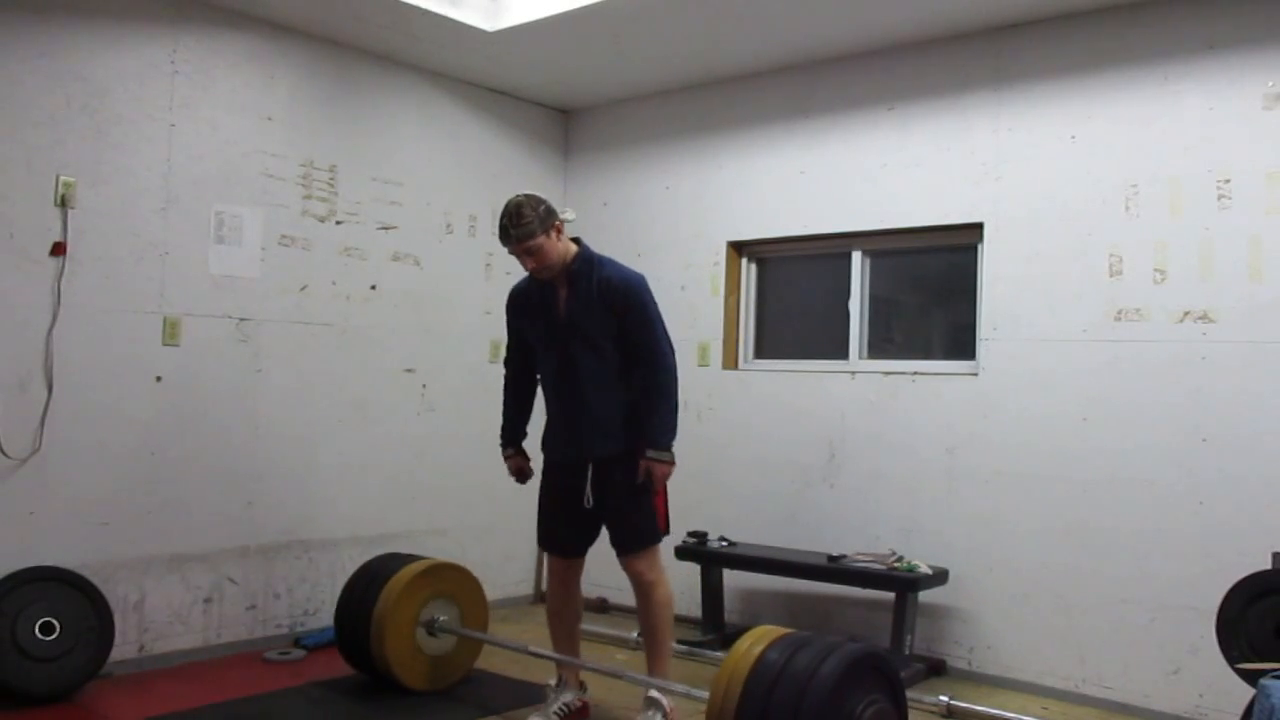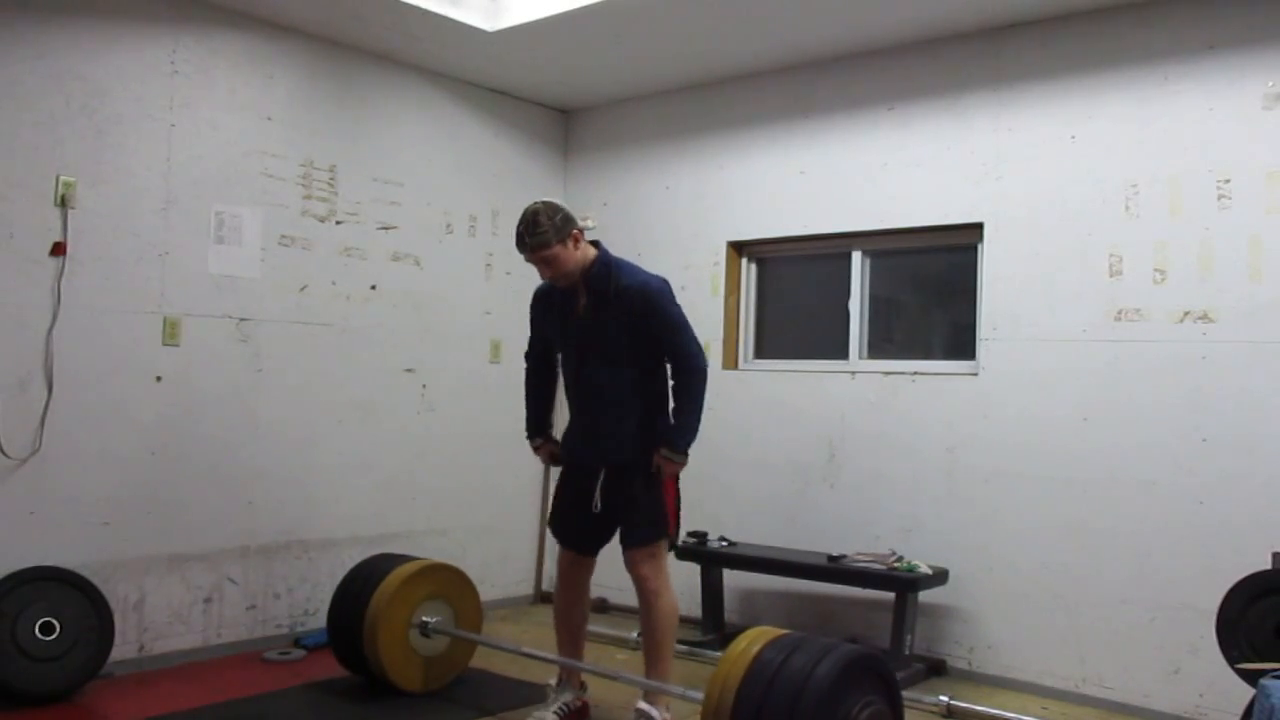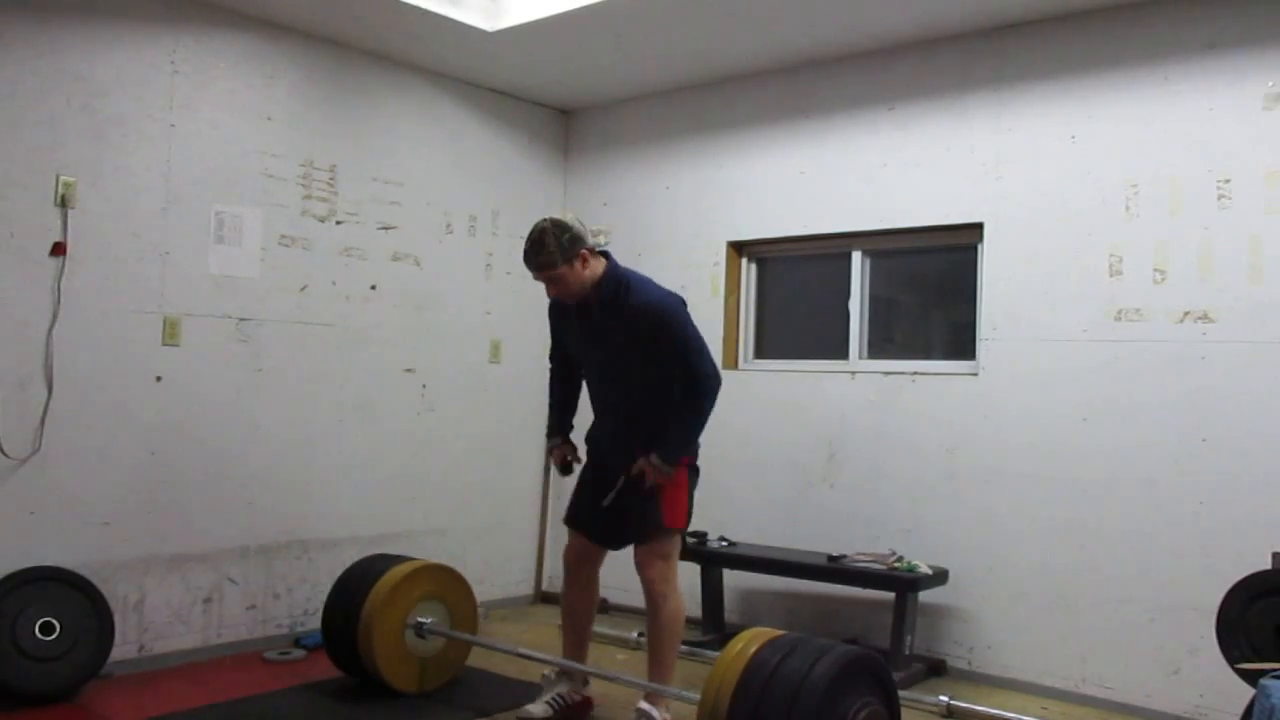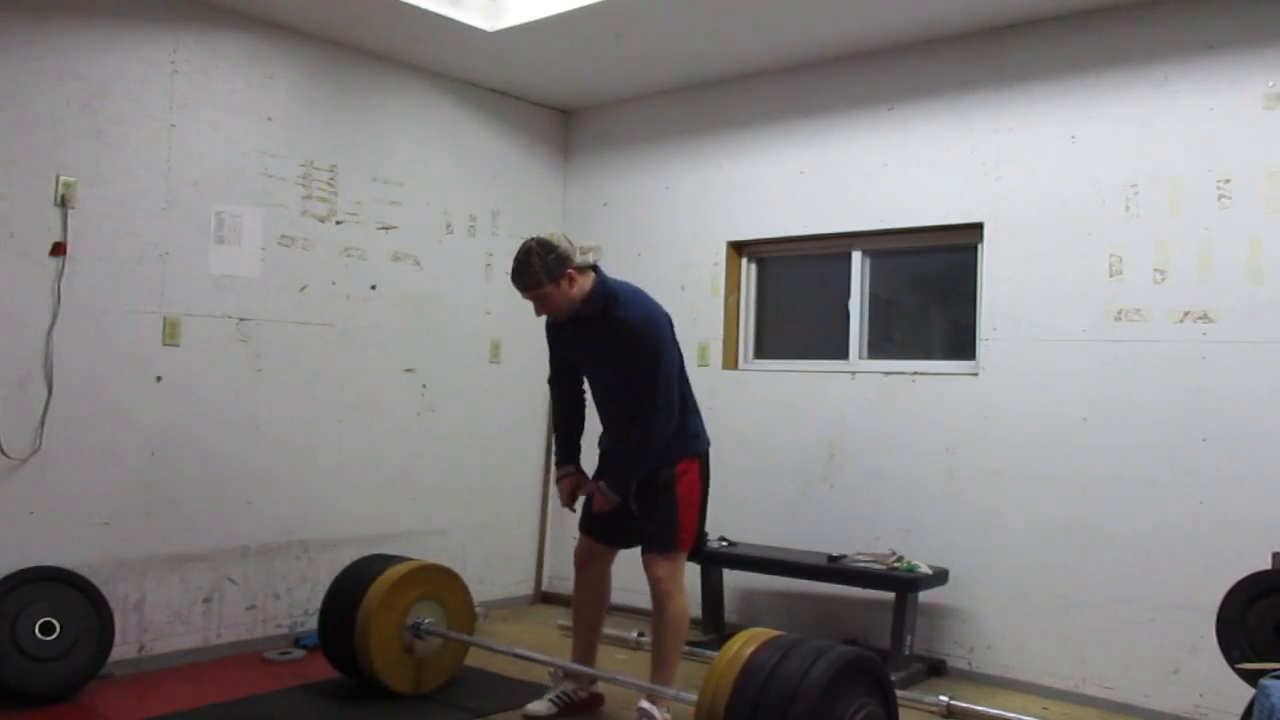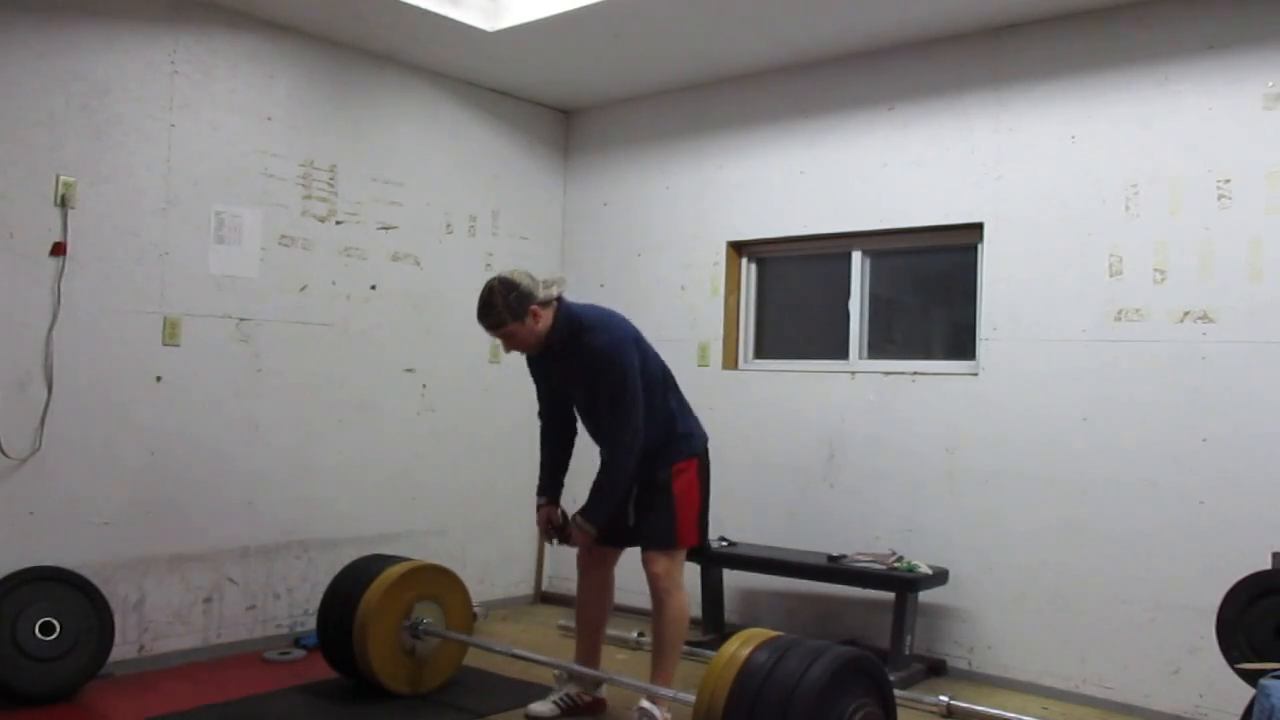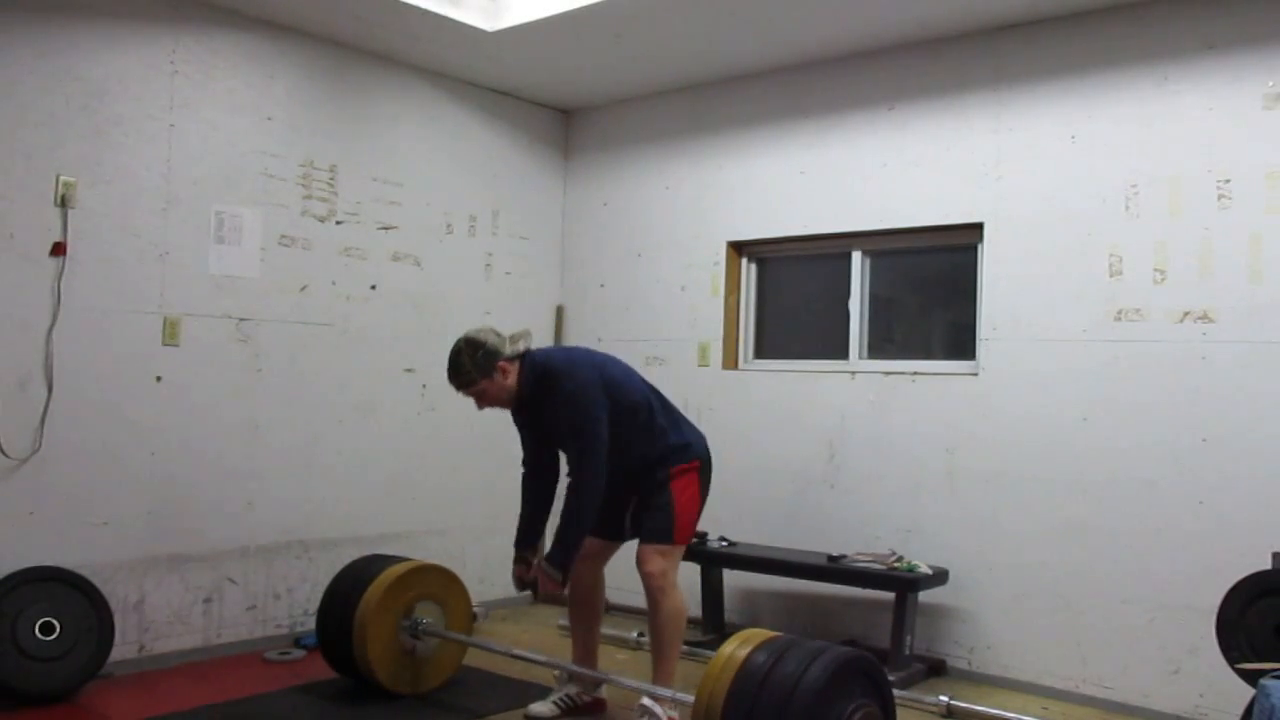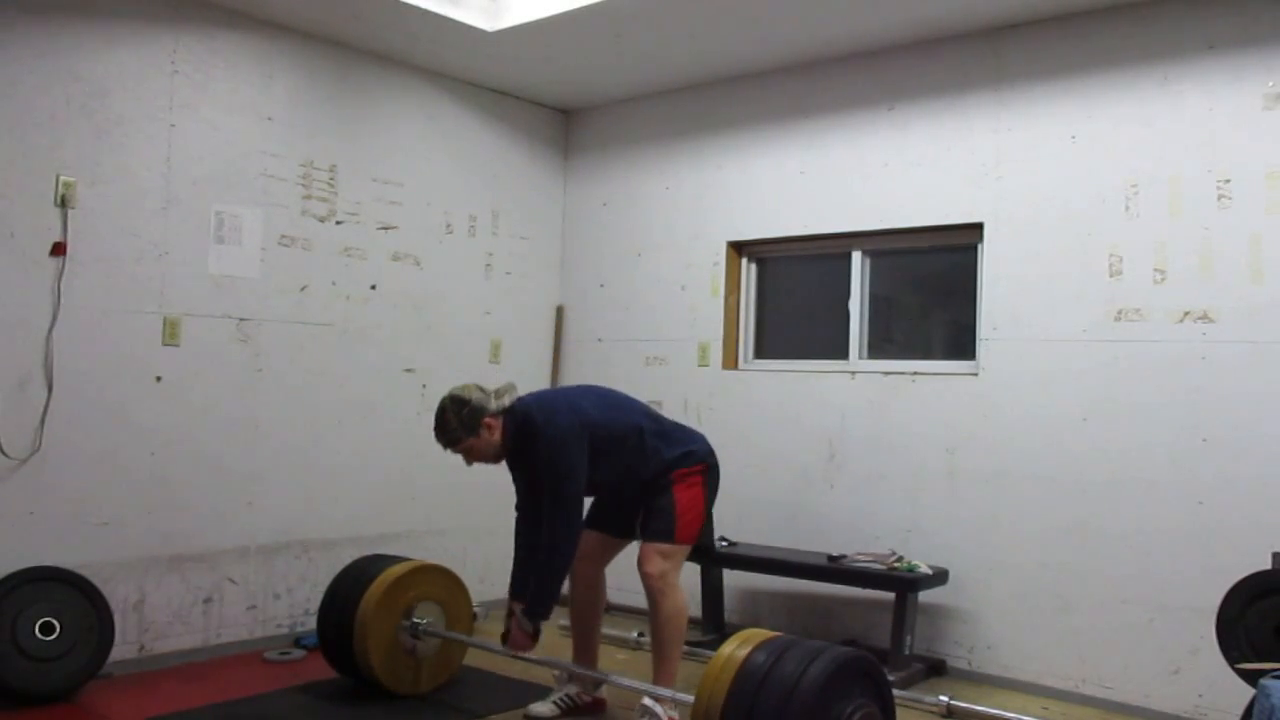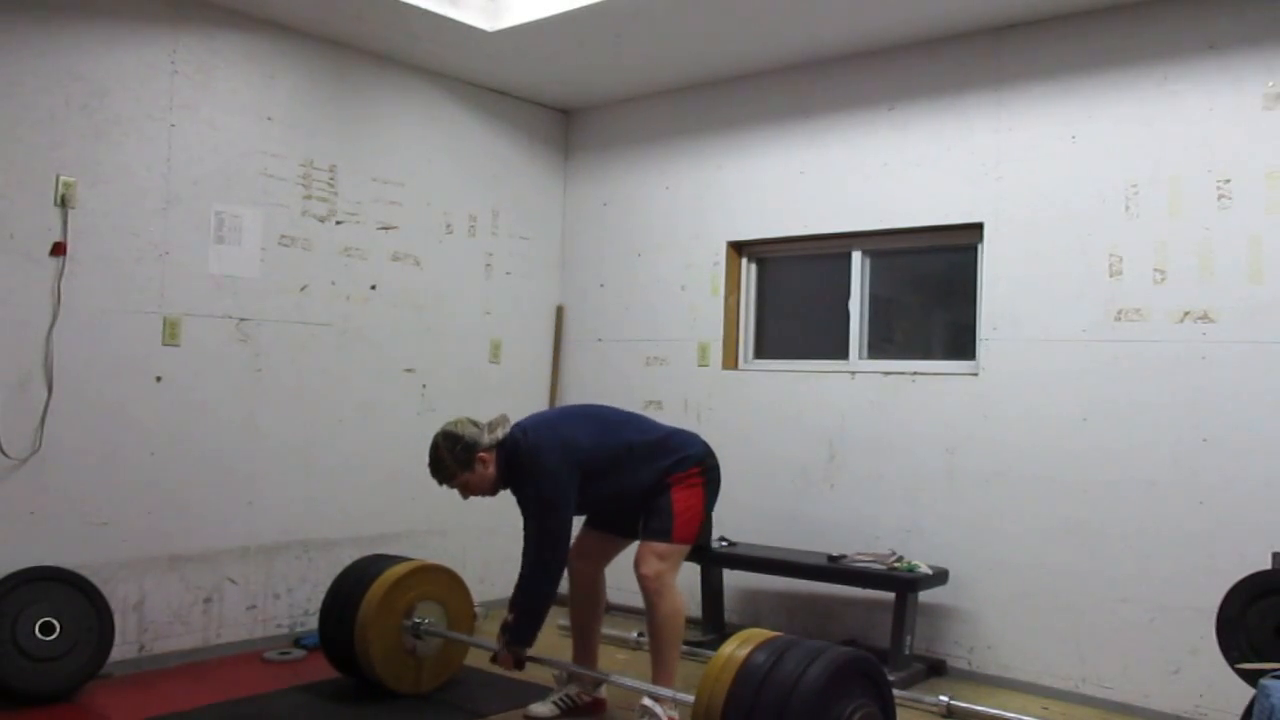
dt=0.2s
person 1, frame 1
left shoulder: (621, 285)
right shoulder: (523, 298)
left elbow: (660, 367)
right elbow: (519, 373)
left wrist: (659, 444)
right wrist: (512, 440)
left hip: (626, 453)
right hip: (564, 454)
left knee: (643, 567)
right knee: (561, 568)
person 1, frame 2
left shoulder: (640, 290)
right shoulder: (547, 299)
left elbow: (691, 366)
right elbow: (539, 365)
left wrist: (675, 447)
right wrist: (538, 428)
left hip: (642, 456)
right hip: (584, 452)
left knee: (647, 569)
right knee: (570, 566)
person 1, frame 3
left shoulder: (652, 305)
right shoulder: (565, 308)
left elbow: (703, 382)
left wrist: (667, 455)
right wrist: (559, 433)
left hip: (663, 454)
right hip: (608, 451)
left knee: (656, 570)
right knee: (579, 557)
person 1, frame 4
left shoulder: (637, 317)
right shoulder: (563, 322)
left elbow: (660, 412)
right elbow: (566, 393)
left wrist: (616, 484)
right wrist: (567, 463)
left hip: (674, 453)
right hip: (624, 450)
left knee: (663, 571)
right knee: (590, 556)
person 1, frame 5
left shoulder: (604, 338)
right shoulder: (545, 351)
left elbow: (626, 435)
right elbow: (557, 424)
left wrist: (591, 516)
right wrist: (548, 498)
left hip: (674, 454)
right hip: (627, 457)
left knee: (661, 568)
right knee: (593, 558)
person 1, frame 6
left shoulder: (571, 381)
right shoulder: (528, 393)
left elbow: (586, 478)
right elbow: (539, 473)
left wrist: (556, 563)
right wrist: (526, 549)
left hip: (675, 460)
right hip: (627, 465)
left knee: (654, 568)
right knee: (584, 557)
right ankle: (584, 687)
person 1, frame 7
left shoulder: (553, 430)
right shoulder: (521, 432)
left elbow: (562, 527)
right elbow: (531, 522)
left wrist: (531, 617)
right wrist: (518, 599)
left hip: (683, 467)
right hip: (634, 476)
left knee: (655, 569)
right knee: (583, 558)
right ankle: (585, 687)
person 1, frame 8
left shoulder: (543, 460)
right shoulder: (517, 453)
left elbow: (548, 555)
right elbow: (539, 547)
left wrist: (517, 641)
right wrist: (516, 618)
left hip: (684, 470)
right hip: (638, 478)
left knee: (652, 571)
right knee: (581, 560)
right ankle: (585, 687)
